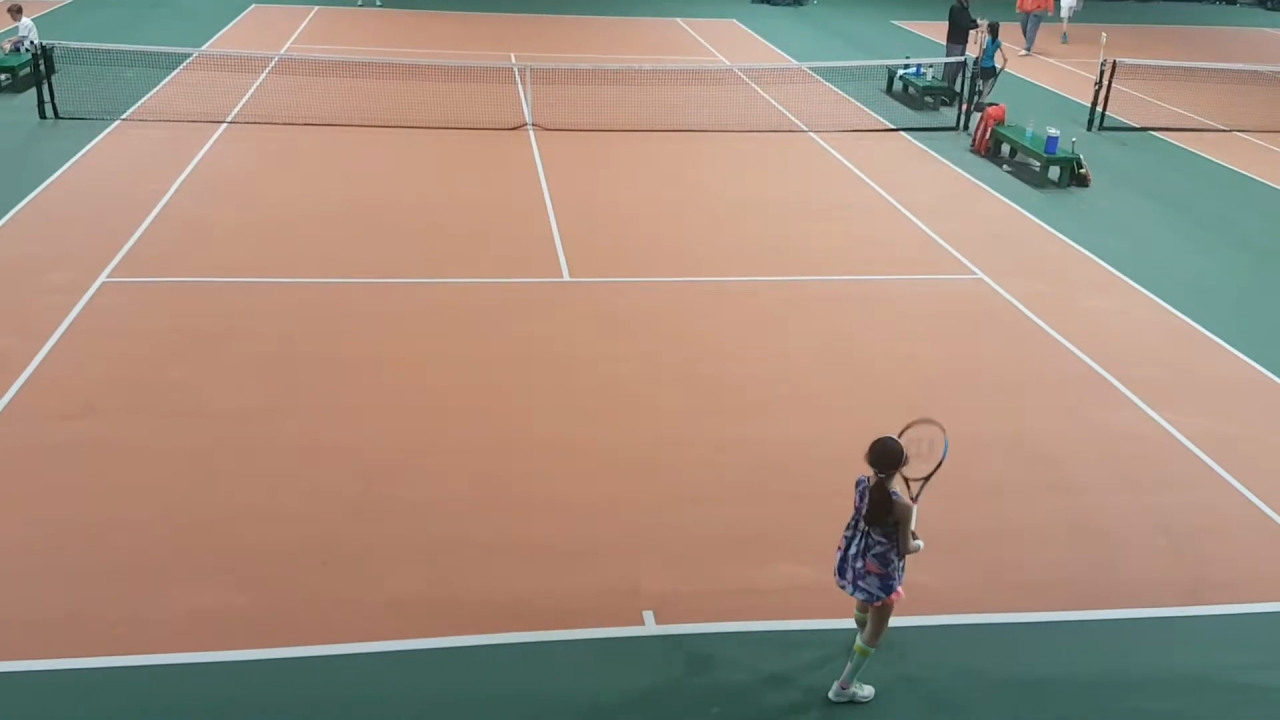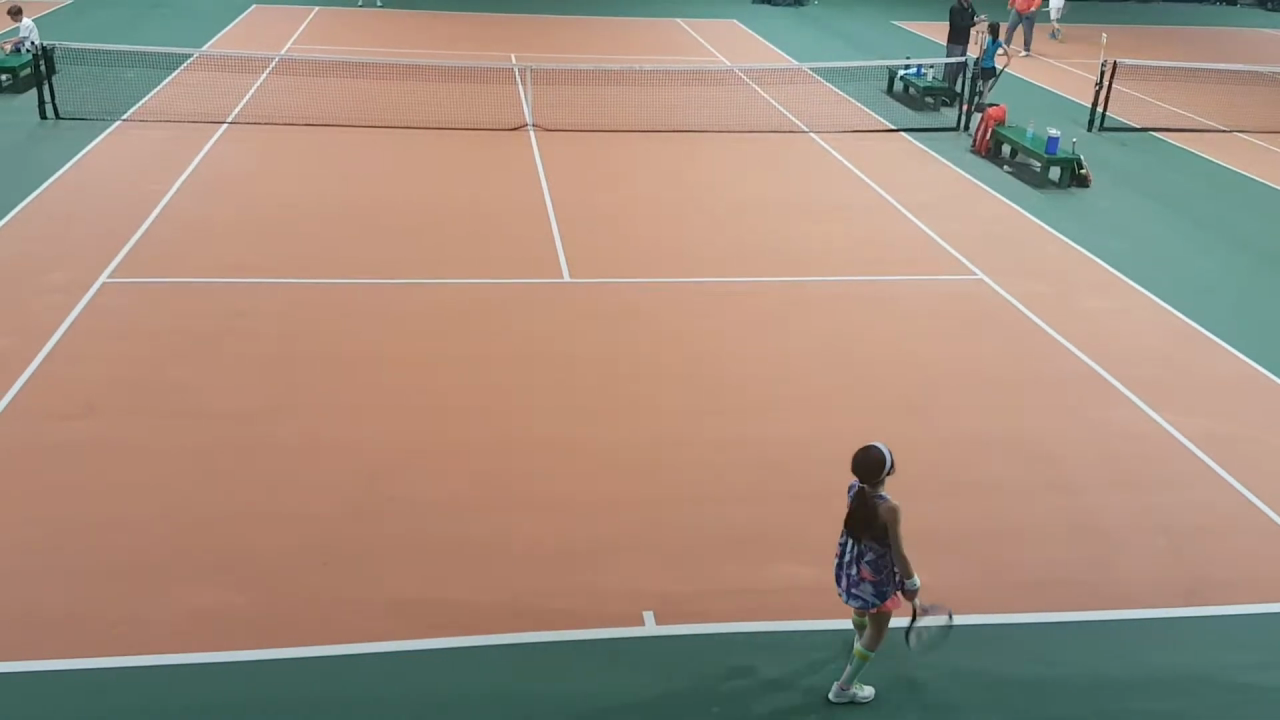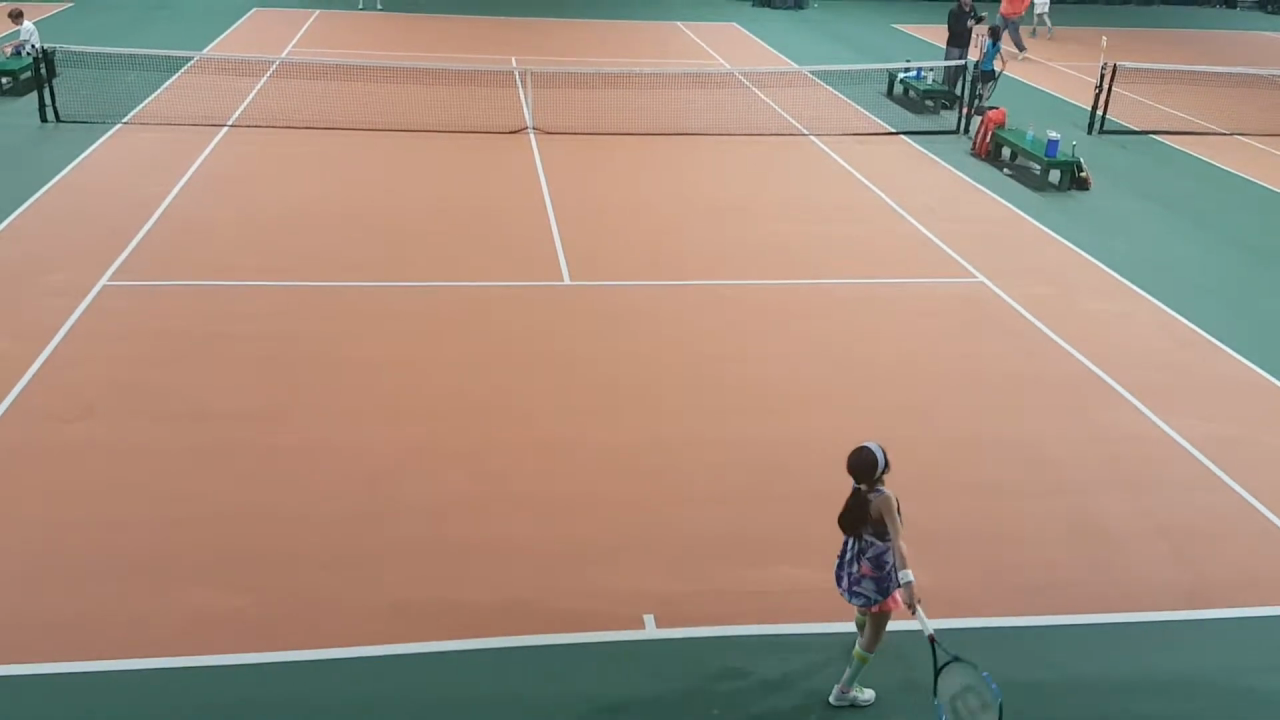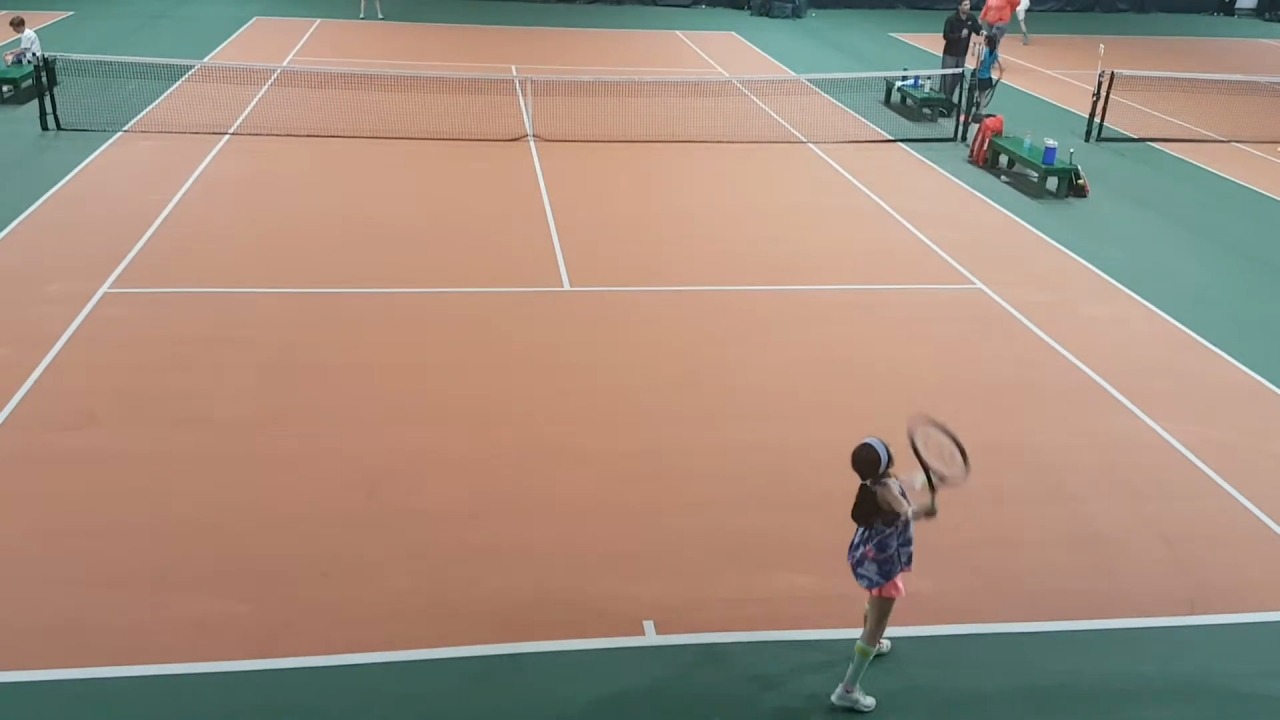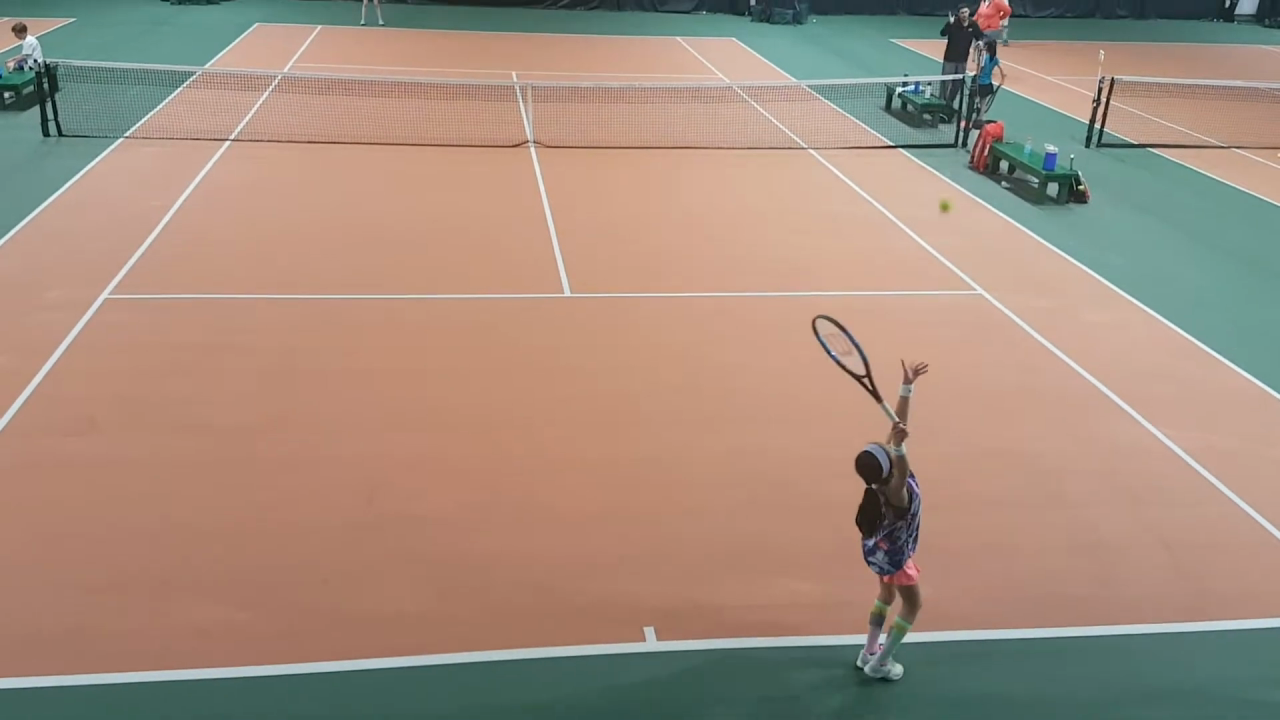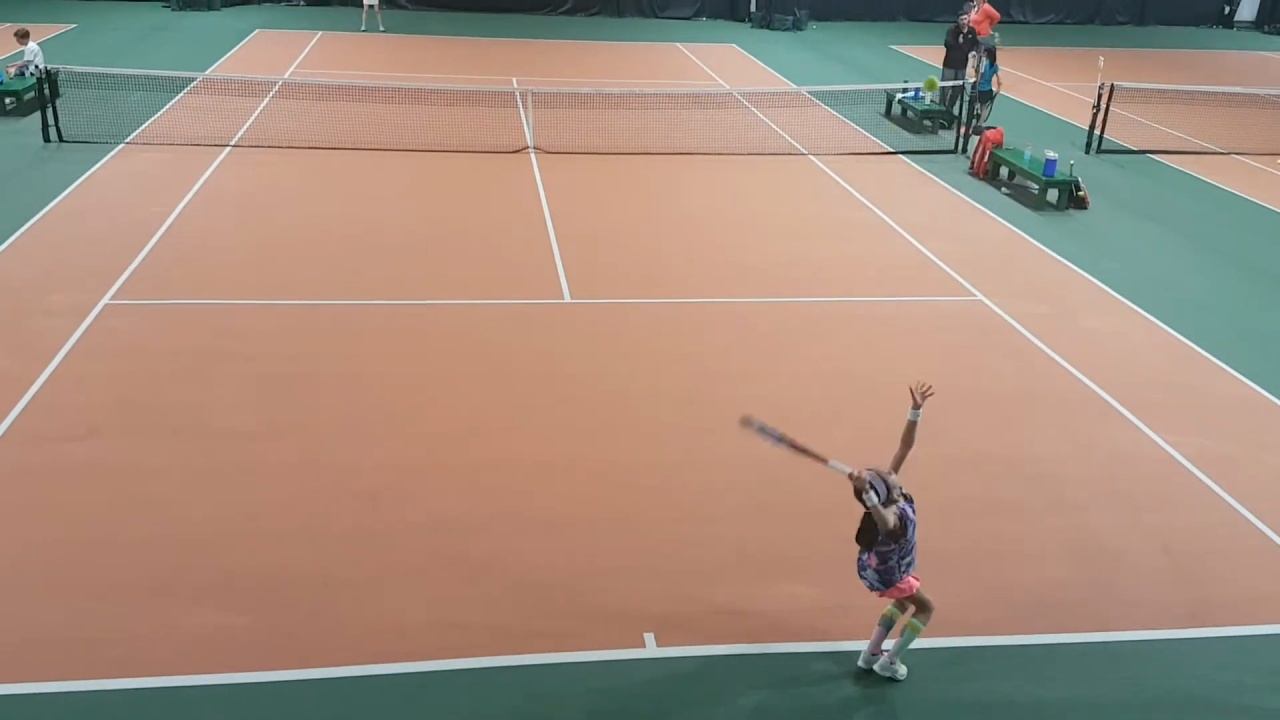
dt=0.3s
person 1, frame 1
left shoulder: (860, 484)
right shoulder: (902, 506)
right elbow: (903, 548)
right wrist: (918, 543)
left hip: (850, 559)
right hip: (878, 570)
left knee: (865, 600)
right knee: (877, 629)
left ankle: (863, 636)
right ankle: (844, 686)
person 1, frame 2
left shoulder: (854, 490)
right shoulder: (889, 509)
right elbow: (898, 554)
right wrist: (912, 583)
left hip: (849, 568)
right hip: (874, 577)
left knee: (861, 607)
right knee: (877, 633)
left ankle: (861, 638)
right ankle: (844, 687)
person 1, frame 3
left shoulder: (858, 492)
right shoulder: (885, 500)
right elbow: (897, 543)
right wrist: (907, 583)
left hip: (850, 568)
right hip: (875, 576)
left knee: (865, 607)
right knee: (875, 632)
left ankle: (863, 640)
right ankle: (844, 690)
person 1, frame 4
left shoulder: (879, 483)
right shoulder: (889, 486)
right elbow: (905, 513)
right wrist: (919, 512)
left hip: (868, 557)
right hip: (881, 565)
left knee: (876, 614)
right knee: (876, 623)
left ankle: (871, 644)
right ankle: (847, 691)
person 1, frame 5
left shoulder: (884, 480)
right shoulder: (895, 491)
left elbow: (900, 419)
right elbow: (902, 472)
left wrist: (907, 385)
right wrist: (900, 448)
left hip: (882, 549)
right hip: (894, 555)
left knee: (886, 596)
right knee: (912, 605)
left ankle: (869, 652)
right ankle: (881, 662)
person 1, frame 6
left shoulder: (884, 500)
right shoulder: (891, 512)
left elbow: (904, 446)
right elbow: (884, 524)
left wrist: (915, 412)
right wrist: (866, 494)
left hip: (879, 566)
right hip: (886, 573)
left knee: (903, 602)
right knee: (925, 608)
left ankle: (871, 652)
right ankle: (890, 661)
